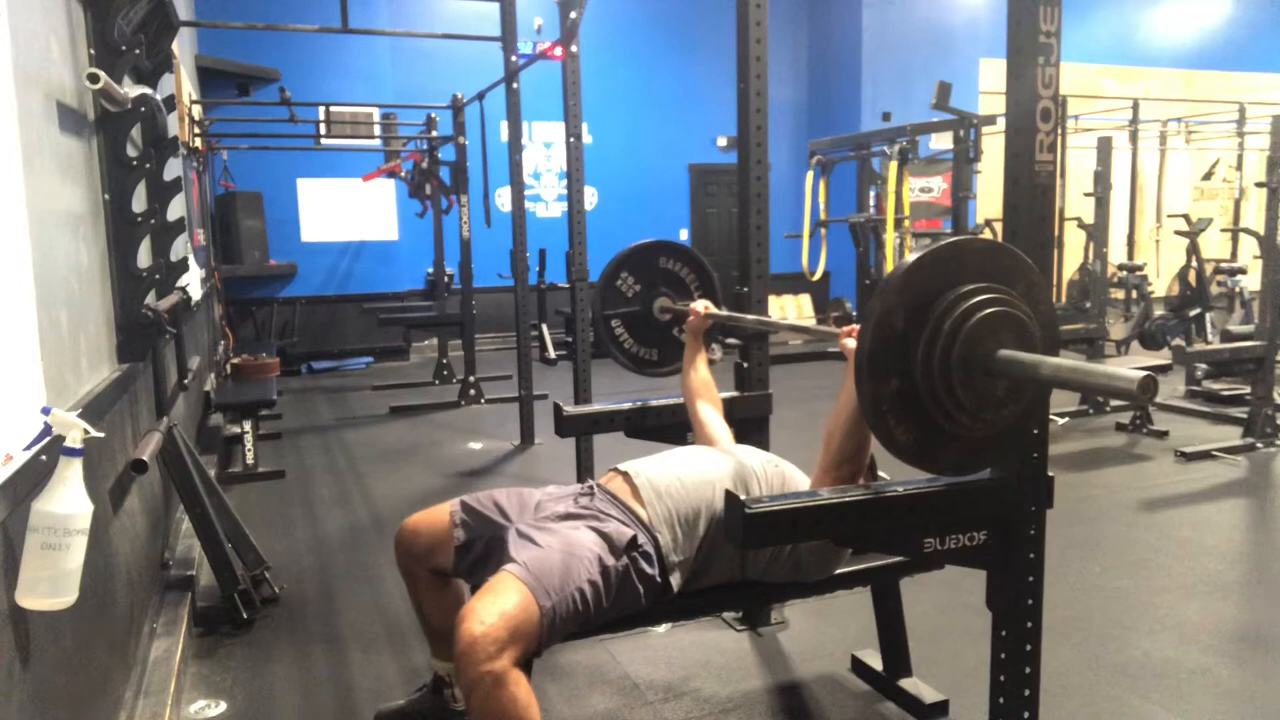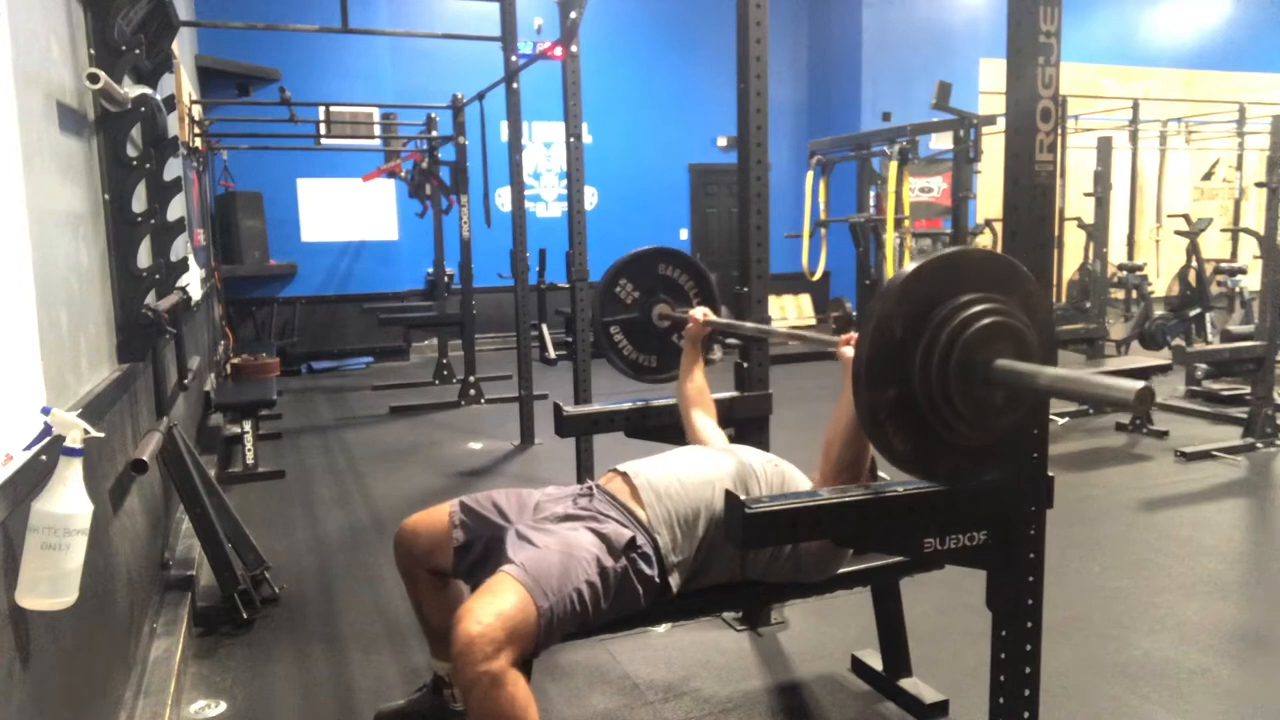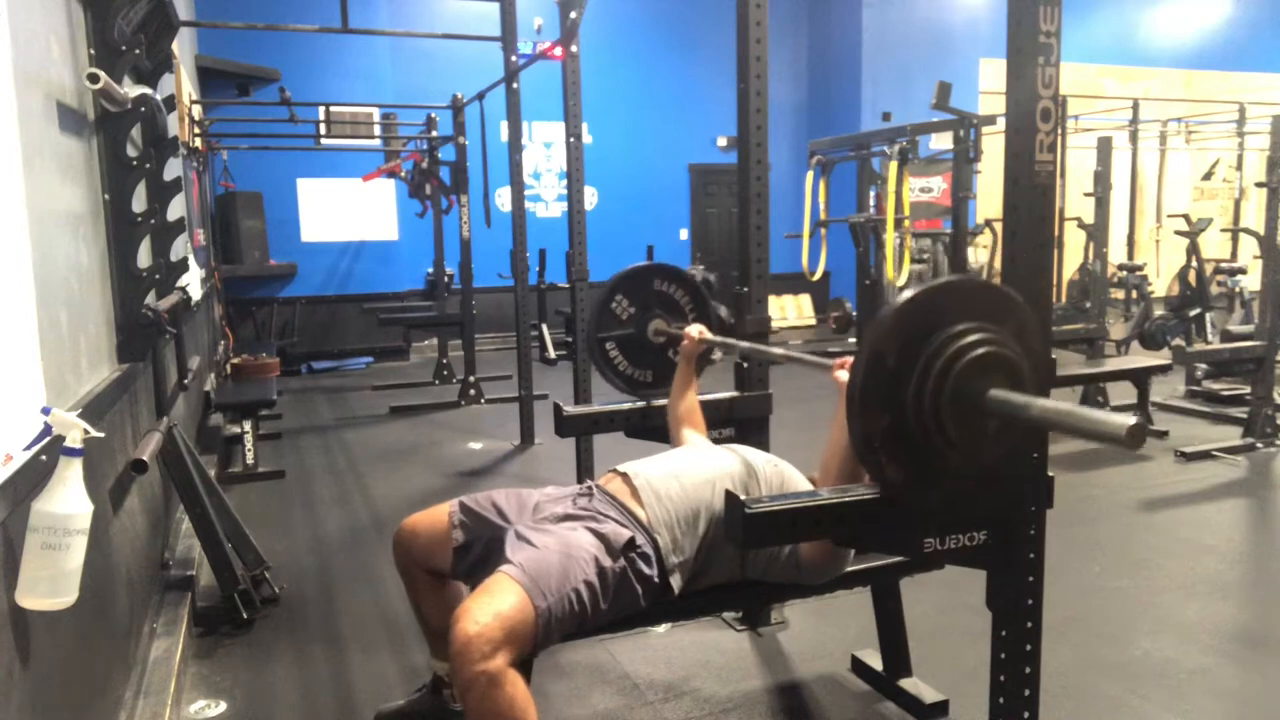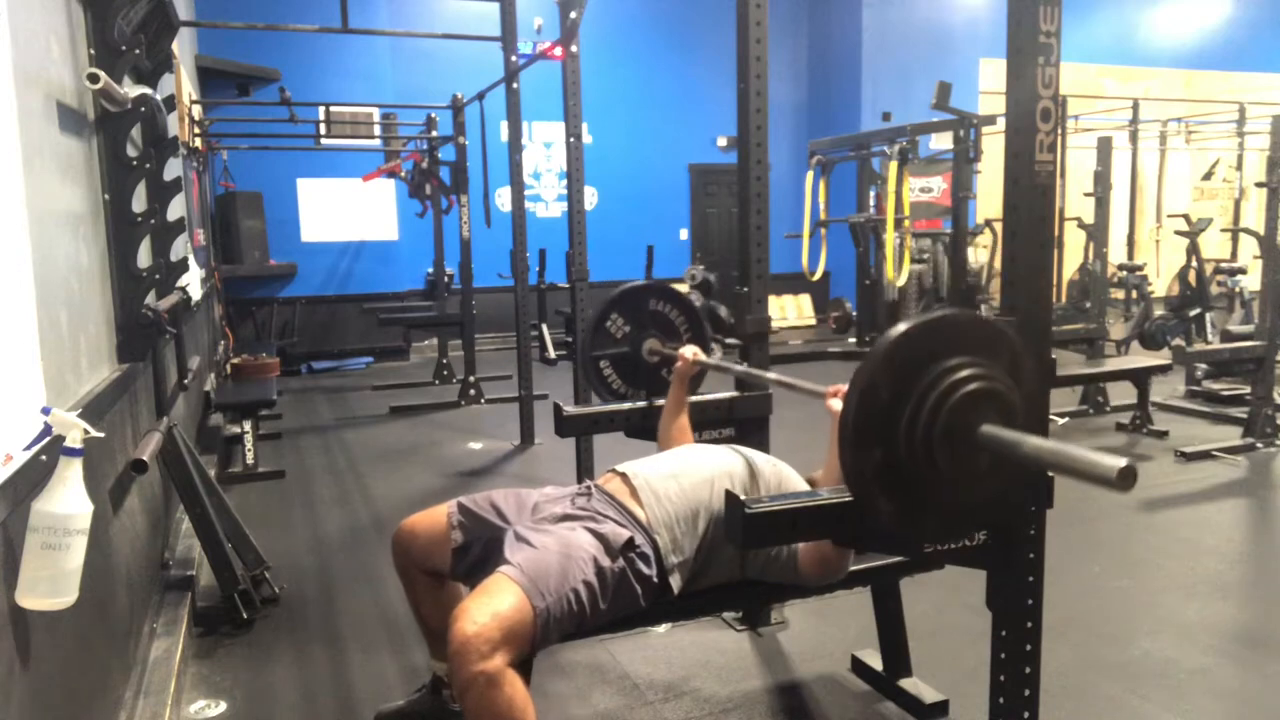
dt=0.2s
person 1, frame 1
right shoulder: (756, 474)
left elbow: (841, 468)
right elbow: (704, 410)
left wrist: (860, 368)
right wrist: (694, 336)
left knee: (482, 641)
right knee: (416, 540)
person 1, frame 2
right shoulder: (747, 474)
left elbow: (841, 477)
right elbow: (699, 419)
left wrist: (856, 376)
right wrist: (693, 344)
left knee: (479, 640)
right knee: (415, 540)
person 1, frame 3
left shoulder: (816, 536)
right shoulder: (747, 477)
right elbow: (686, 434)
left wrist: (853, 398)
right wrist: (687, 360)
left knee: (478, 641)
right knee: (414, 540)
person 1, frame 4
left shoulder: (810, 536)
right shoulder: (753, 481)
left elbow: (834, 536)
right elbow: (675, 455)
left wrist: (846, 427)
right wrist: (680, 378)
left knee: (475, 641)
right knee: (413, 540)
